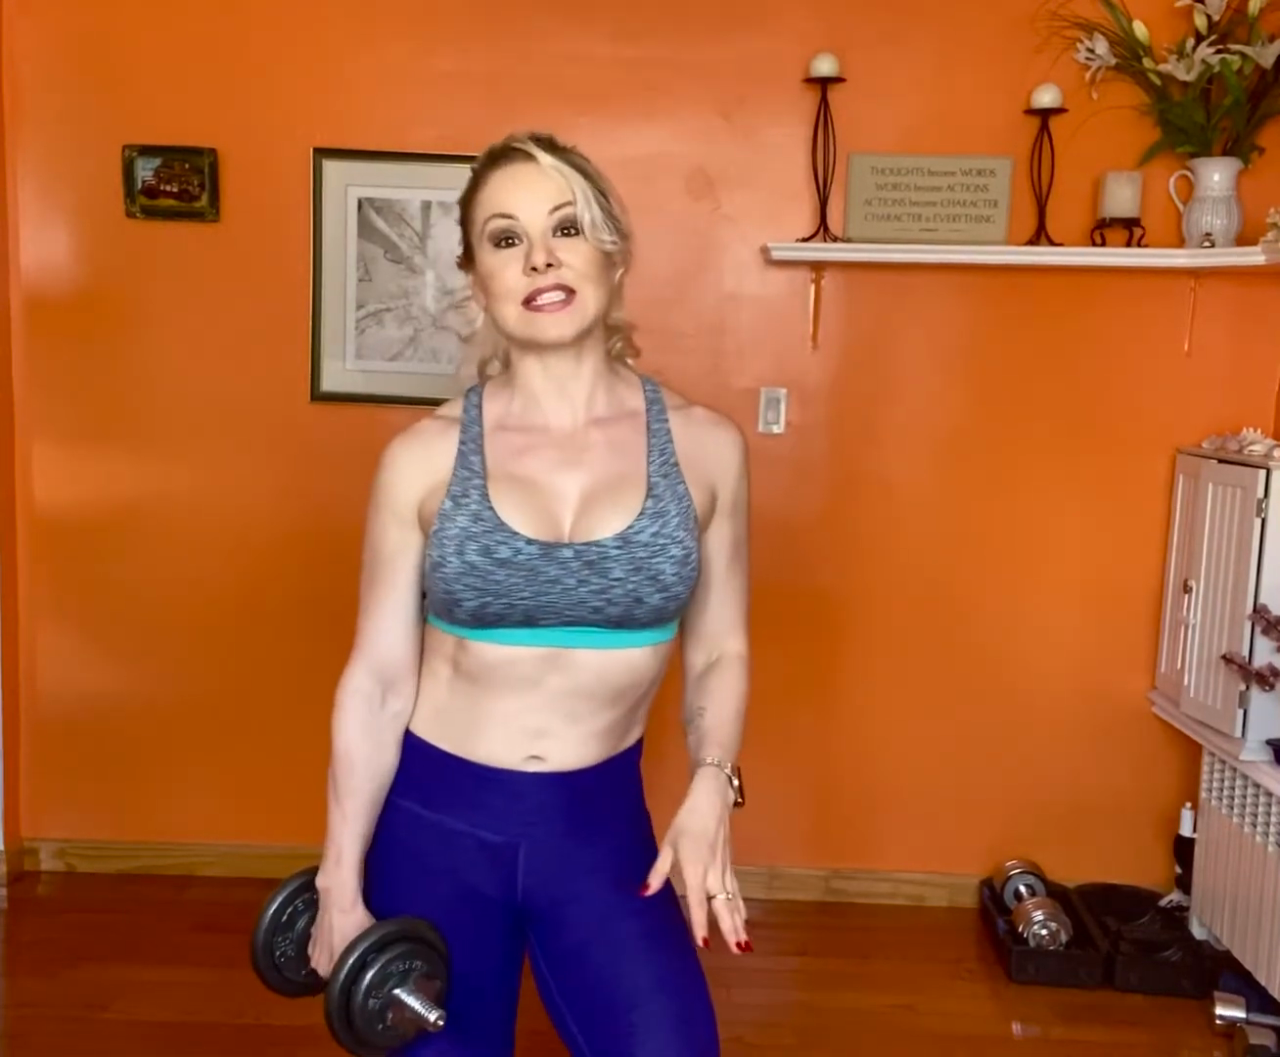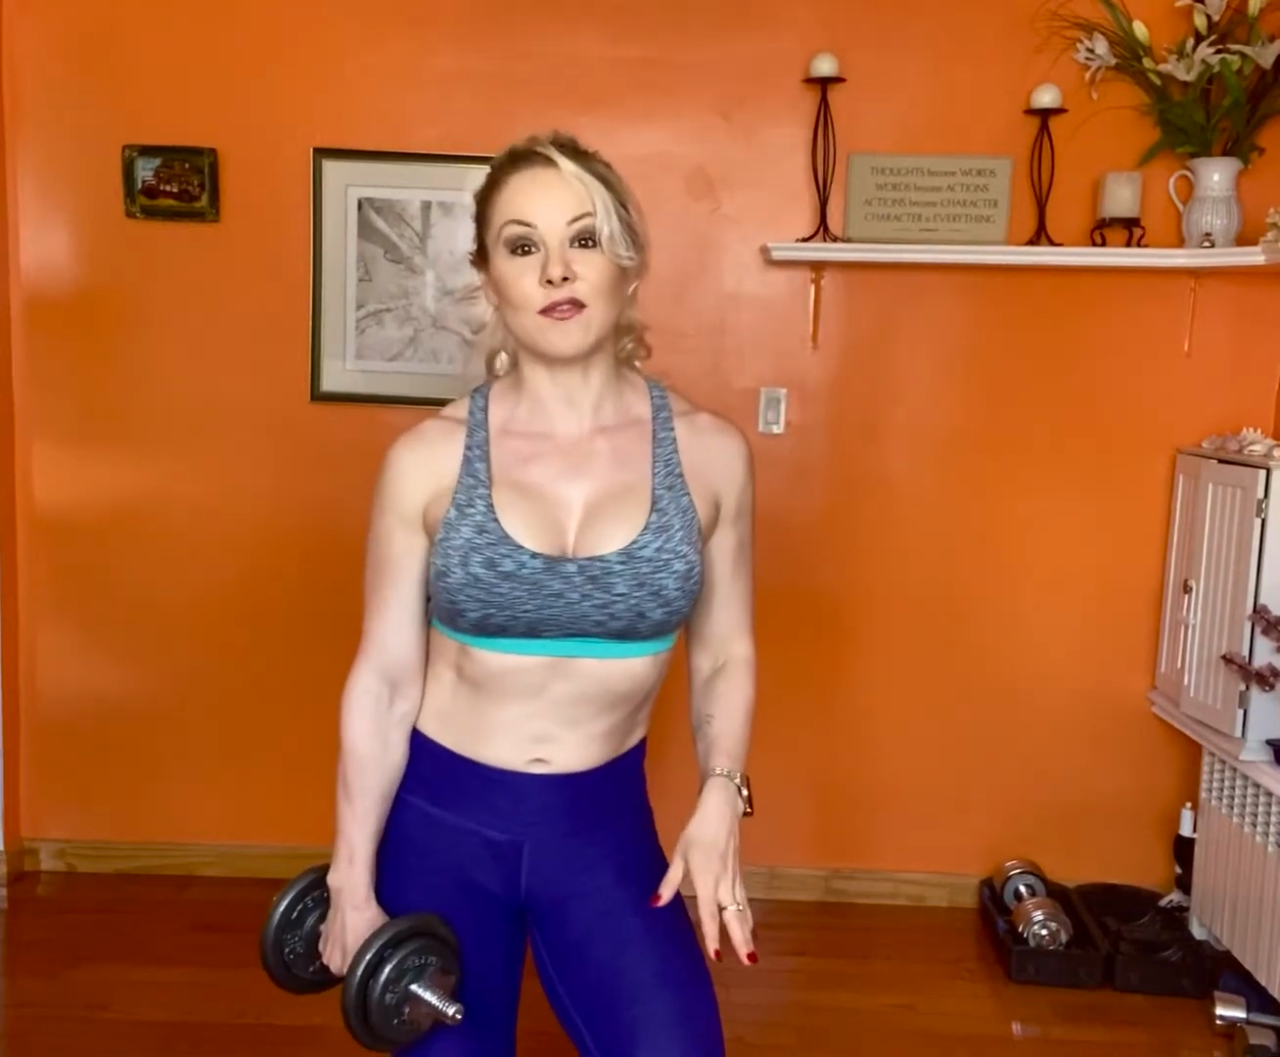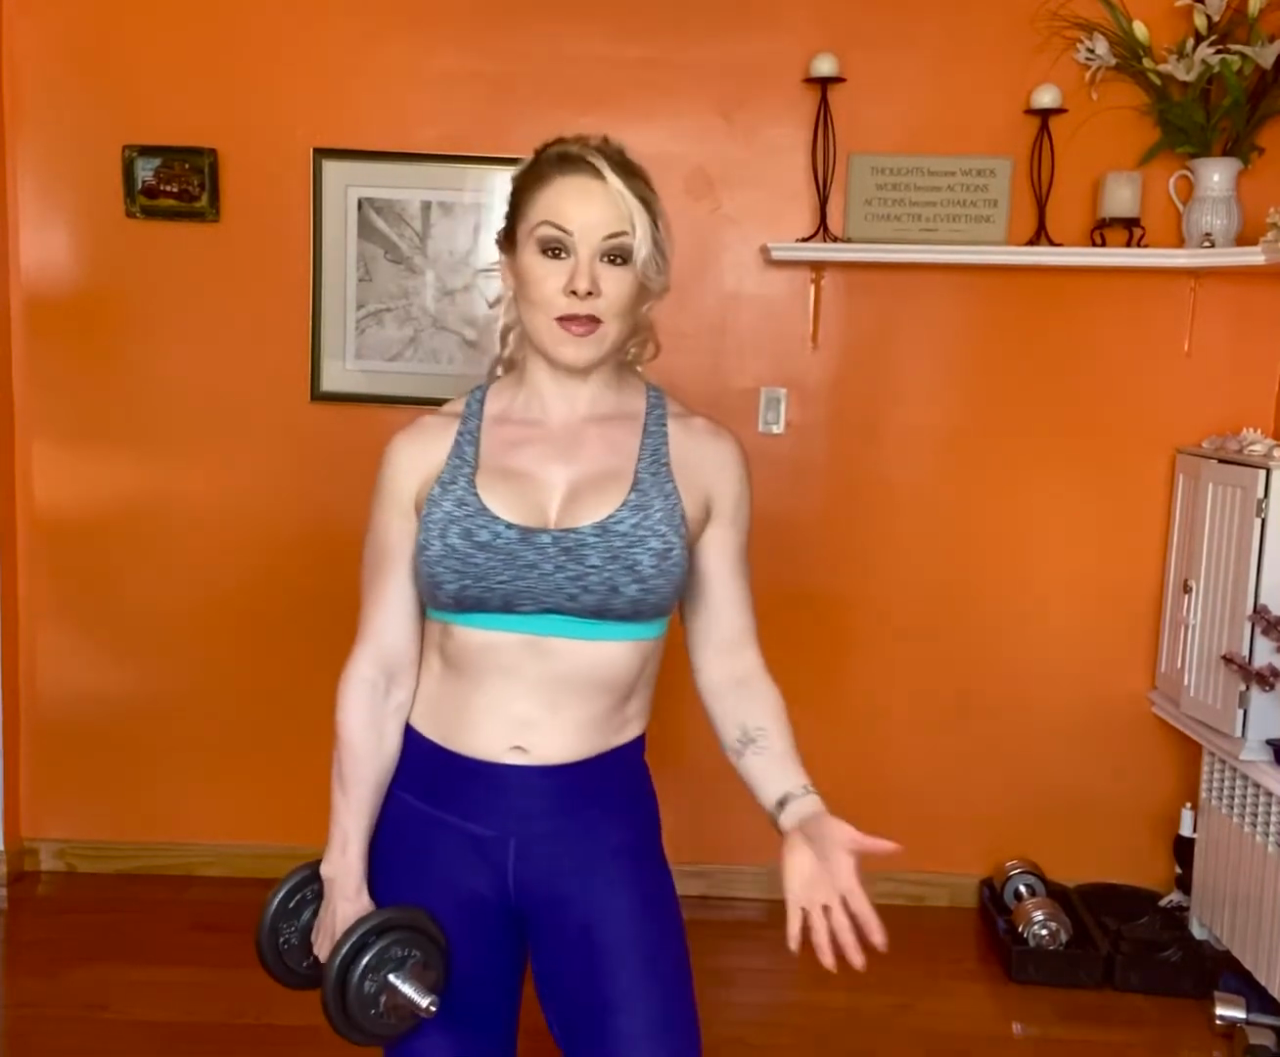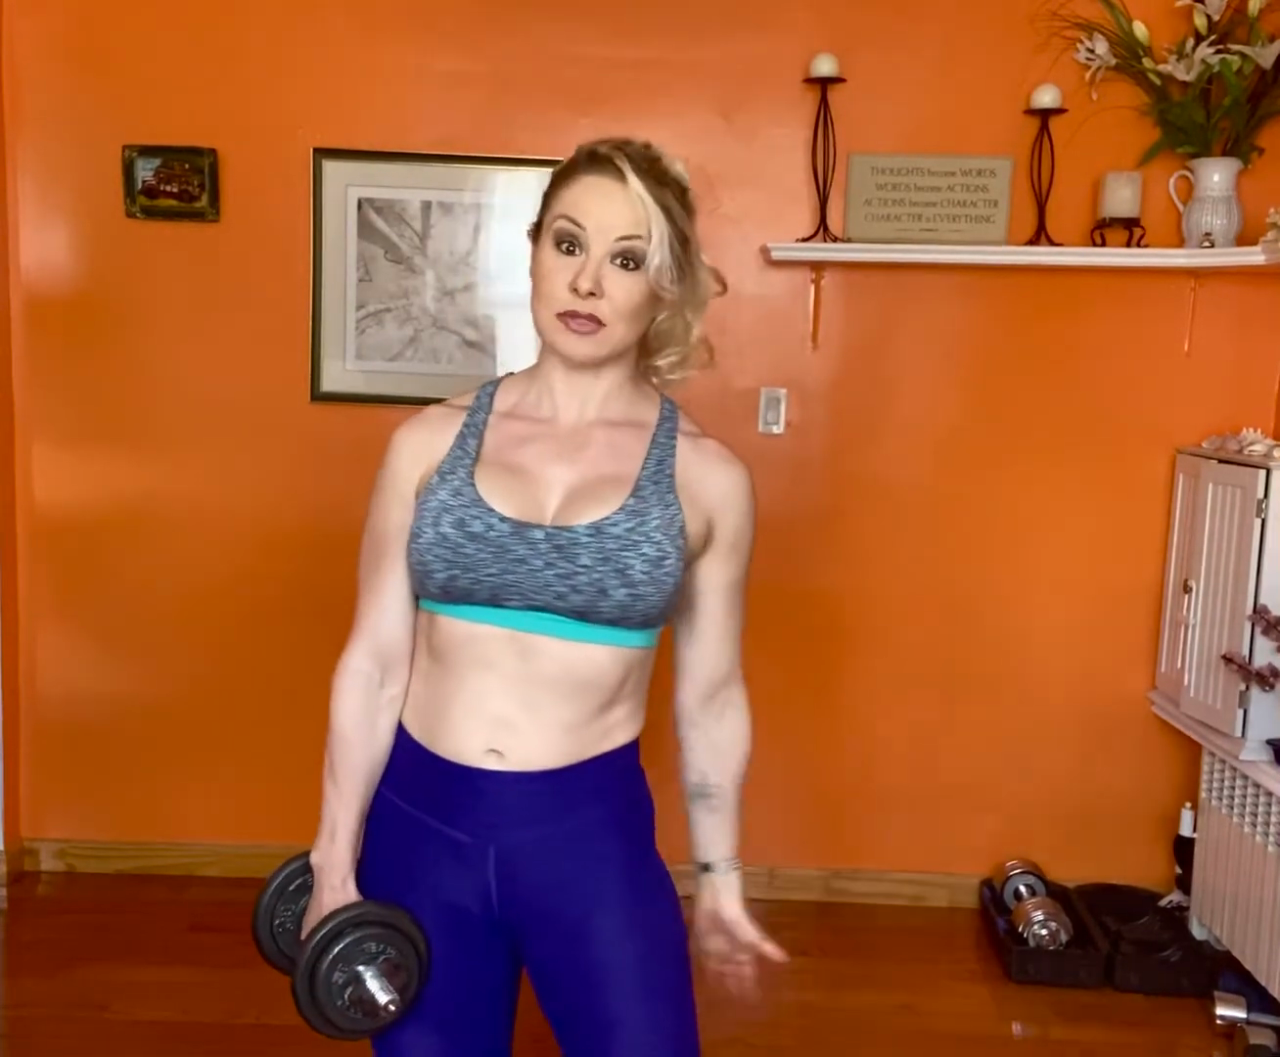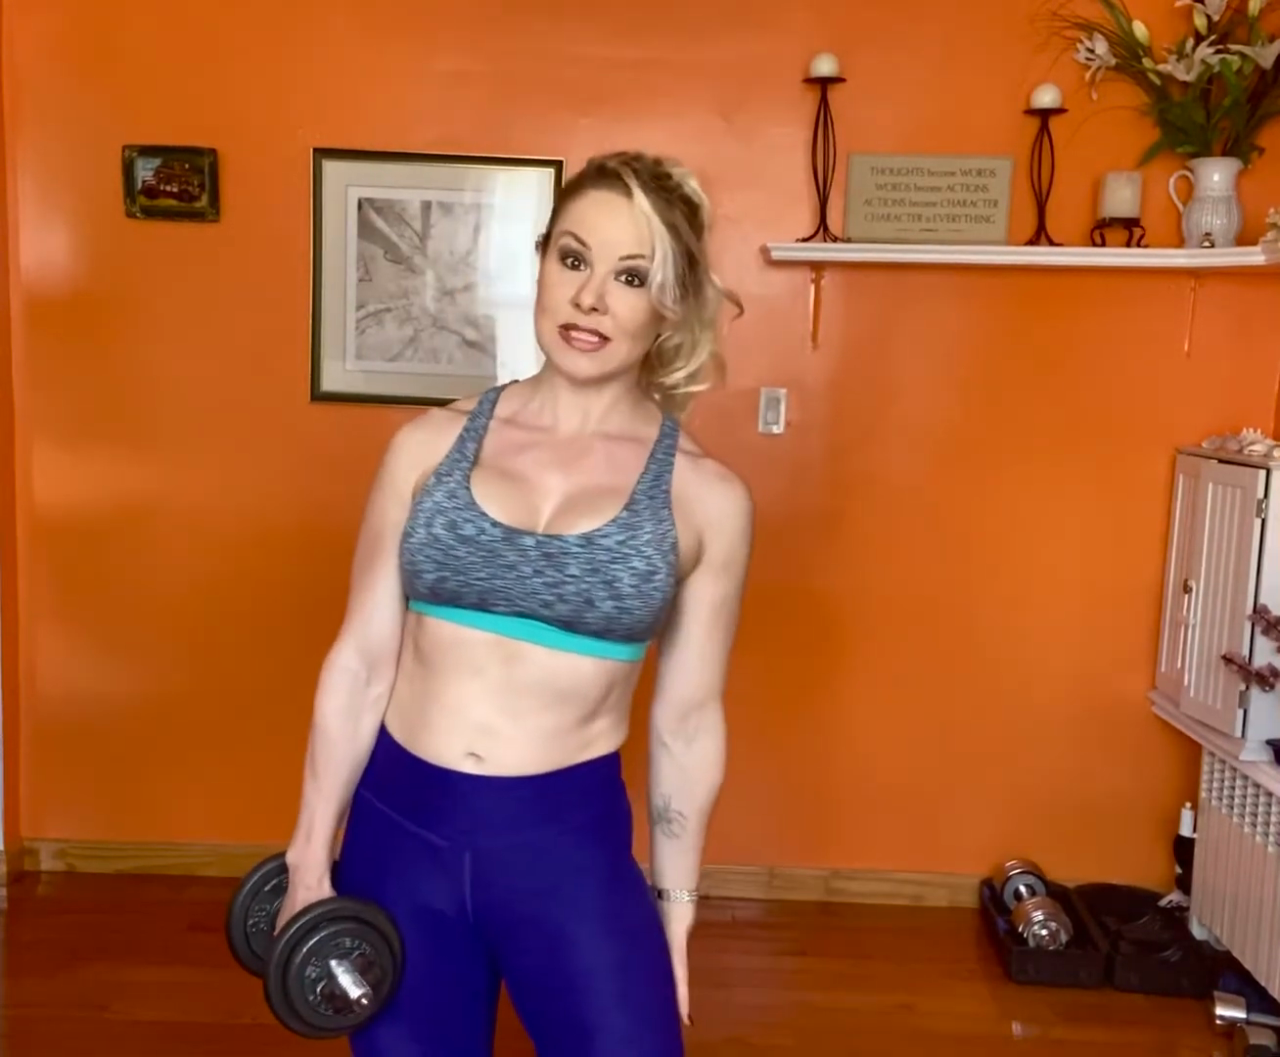
dt=0.4s
person 1, frame 1
left shoulder: (703, 445)
right shoulder: (424, 456)
left elbow: (719, 649)
right elbow: (376, 678)
left wrist: (711, 787)
right wrist: (341, 881)
left hip: (601, 824)
right hip: (434, 820)
person 1, frame 2
left shoulder: (707, 452)
right shoulder: (428, 458)
left elbow: (724, 653)
right elbow: (383, 679)
left wrist: (721, 796)
right wrist: (352, 880)
left hip: (604, 825)
right hip: (438, 820)
person 1, frame 3
left shoulder: (697, 456)
right shoulder: (425, 449)
left elbow: (727, 660)
right elbow: (377, 668)
left wrist: (801, 817)
right wrist: (345, 868)
left hip: (601, 826)
right hip: (432, 821)
person 1, frame 4
left shoulder: (704, 474)
right shoulder: (429, 441)
left elbow: (710, 693)
right elbow: (372, 659)
left wrist: (719, 878)
right wrist: (334, 861)
left hip: (593, 833)
right hip: (420, 825)
person 1, frame 5
left shoulder: (705, 496)
right shoulder: (431, 443)
left elbow: (688, 716)
right elbow: (360, 658)
left wrist: (674, 905)
right wrist: (308, 857)
left hip: (572, 842)
right hip: (400, 829)
